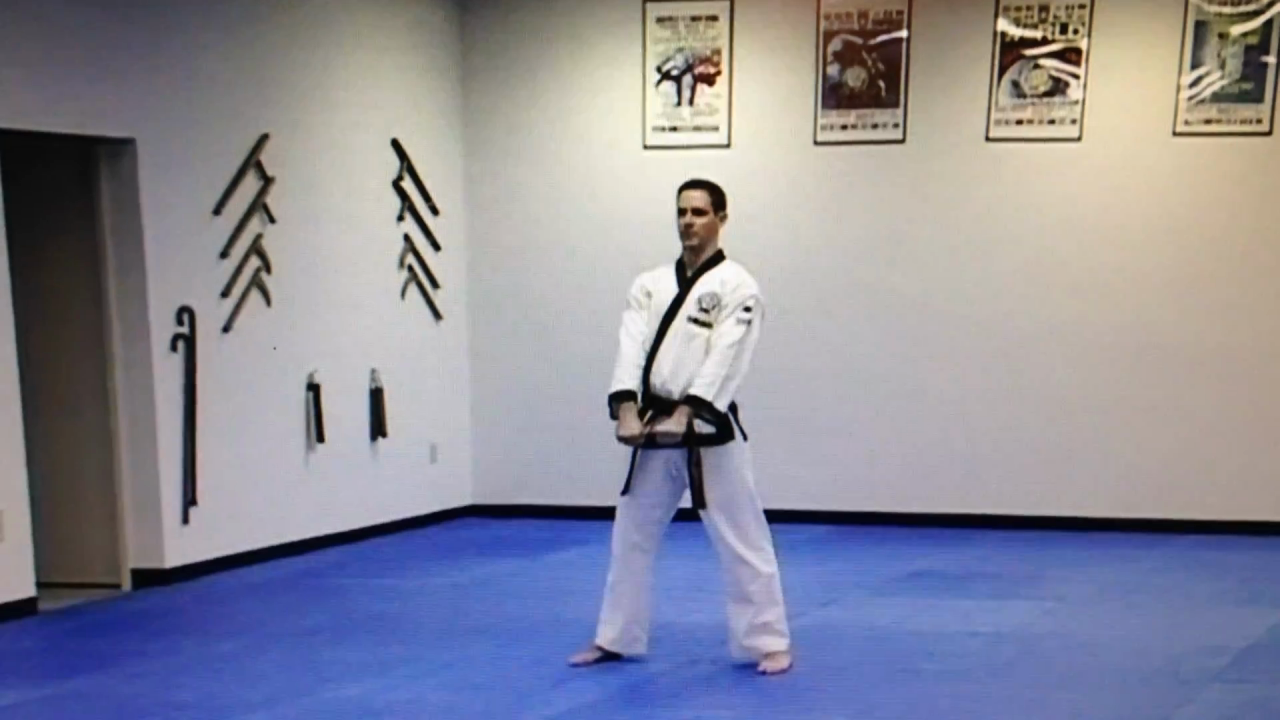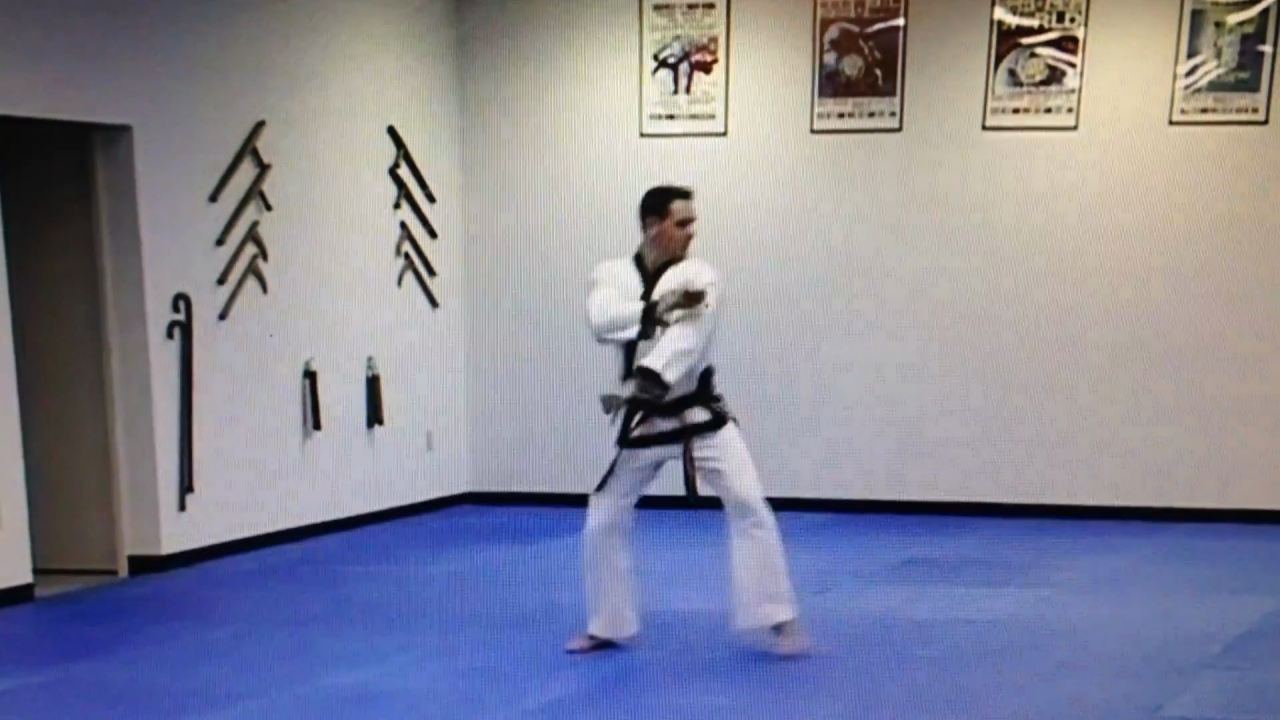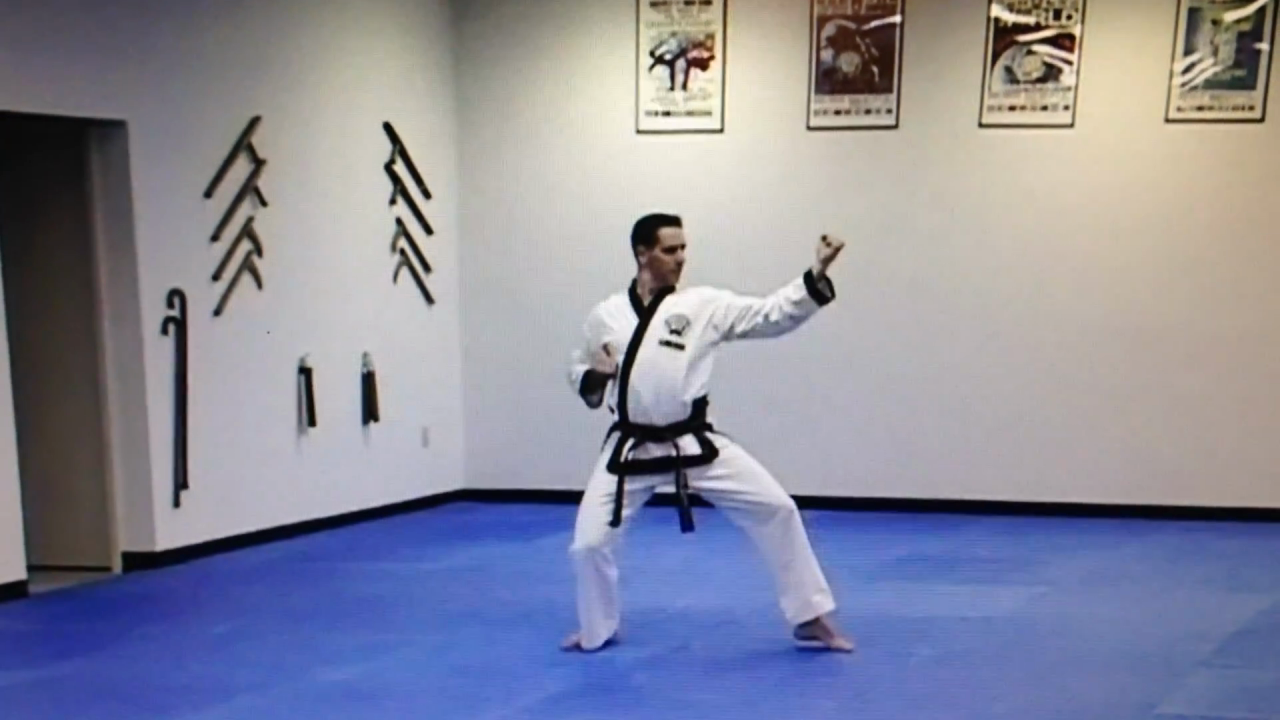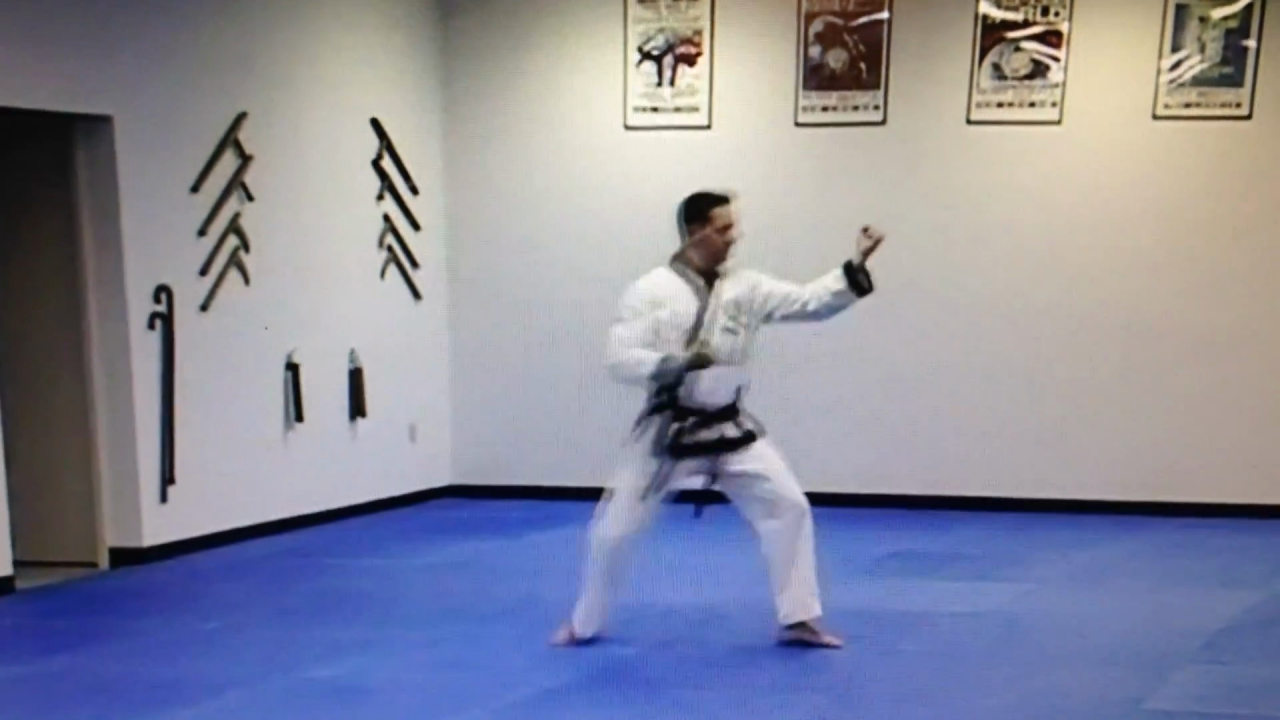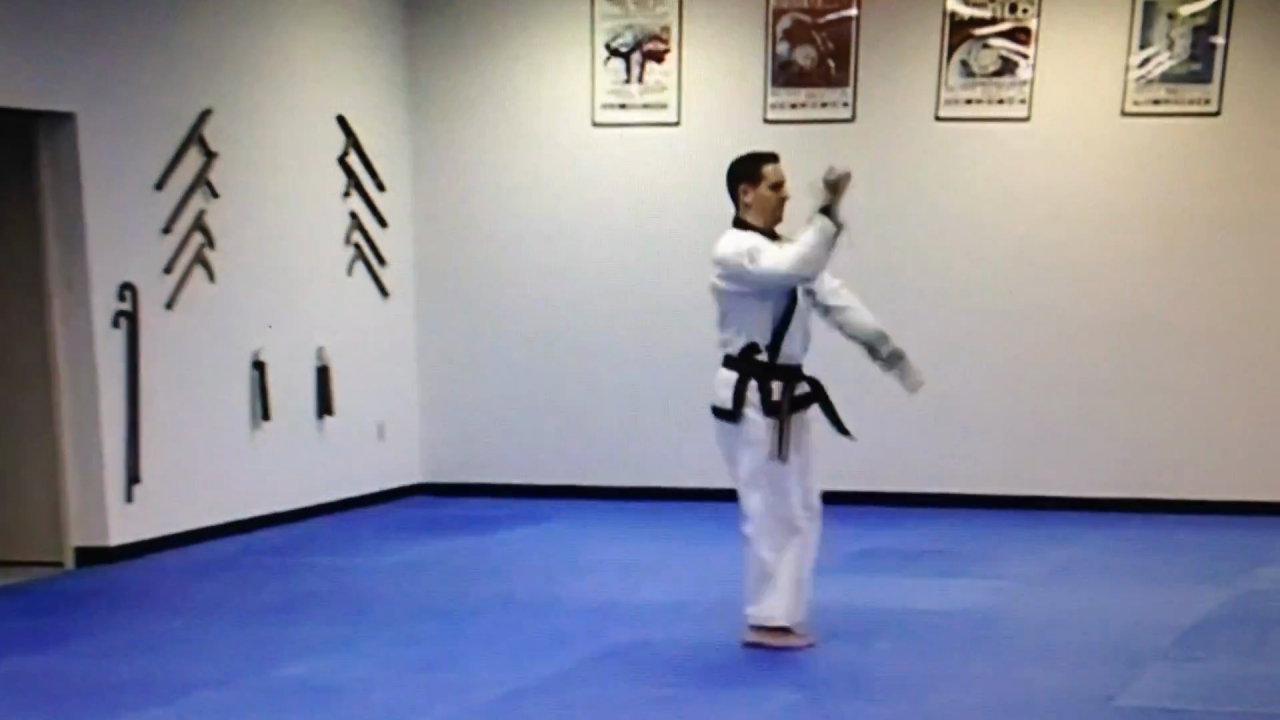
dt=0.7s
person 1, frame 1
left shoulder: (737, 286)
right shoulder: (649, 284)
left elbow: (725, 360)
right elbow: (631, 349)
left wrist: (684, 414)
right wrist: (627, 409)
left hip: (710, 432)
right hip: (654, 432)
left knee: (741, 540)
right knee: (632, 537)
left ankle: (769, 642)
right ankle: (614, 638)
person 1, frame 2
left shoulder: (699, 277)
right shoulder: (611, 273)
left elbow: (686, 340)
right elbow: (607, 319)
left wrist: (641, 382)
right wrist: (661, 307)
left hip: (699, 417)
right hip: (641, 422)
left knee: (749, 509)
right knee: (604, 525)
left ankle: (778, 617)
right ankle: (606, 627)
person 1, frame 3
left shoulder: (704, 304)
right shoulder: (605, 316)
left elbow: (771, 314)
right elbow: (578, 372)
left wrist: (816, 275)
right wrist: (593, 378)
left hip: (695, 444)
right hip: (630, 449)
left knee: (775, 509)
right knee: (589, 542)
left ankle: (811, 617)
right ankle: (596, 629)
person 1, frame 4
left shoulder: (744, 286)
right shoulder: (650, 292)
left elbow: (811, 302)
right elbow: (621, 361)
left wrist: (857, 264)
right wrist: (676, 361)
left hip: (729, 429)
right hip: (669, 431)
left knee: (787, 509)
right knee: (616, 530)
left ankle: (798, 620)
right ankle: (583, 622)
person 1, frame 5
left shoulder: (781, 249)
right shoulder: (733, 252)
left elbow: (834, 299)
right elbow: (792, 269)
left wrist: (885, 348)
right wrist: (829, 213)
left hip: (783, 393)
right hip: (752, 397)
left knee: (801, 510)
right knee: (773, 512)
left ankle: (780, 614)
right ankle: (766, 621)
